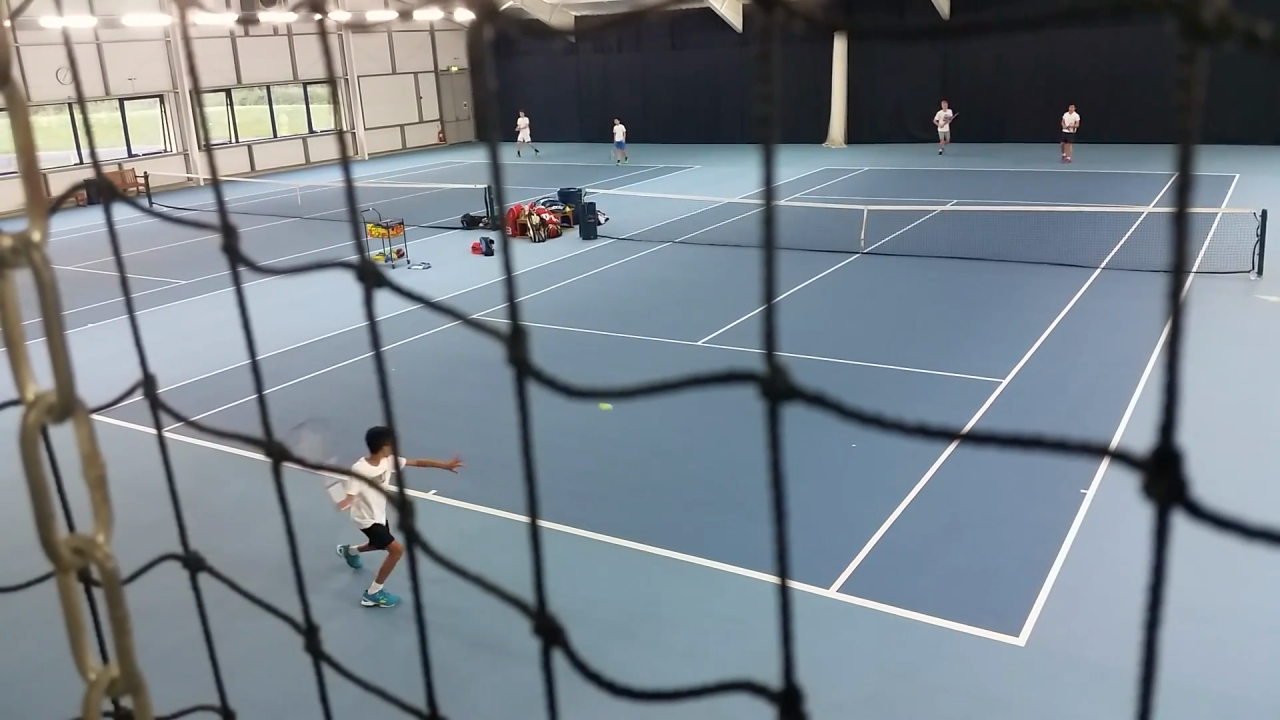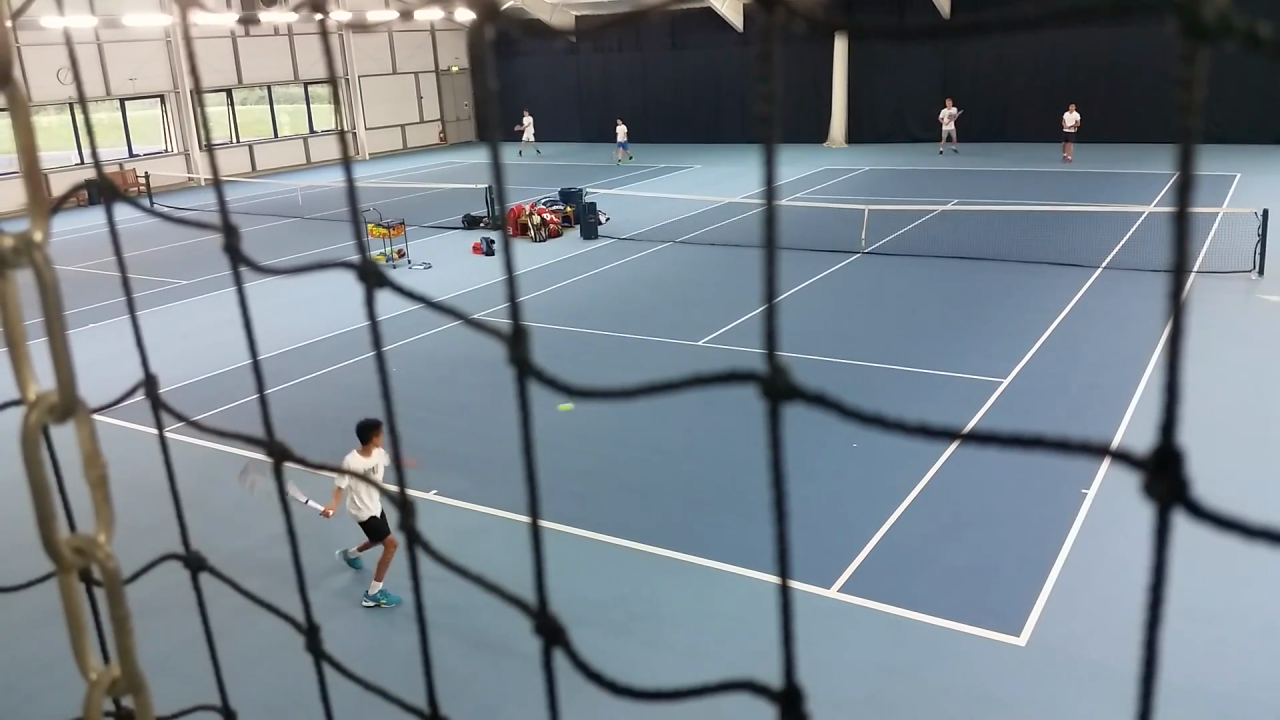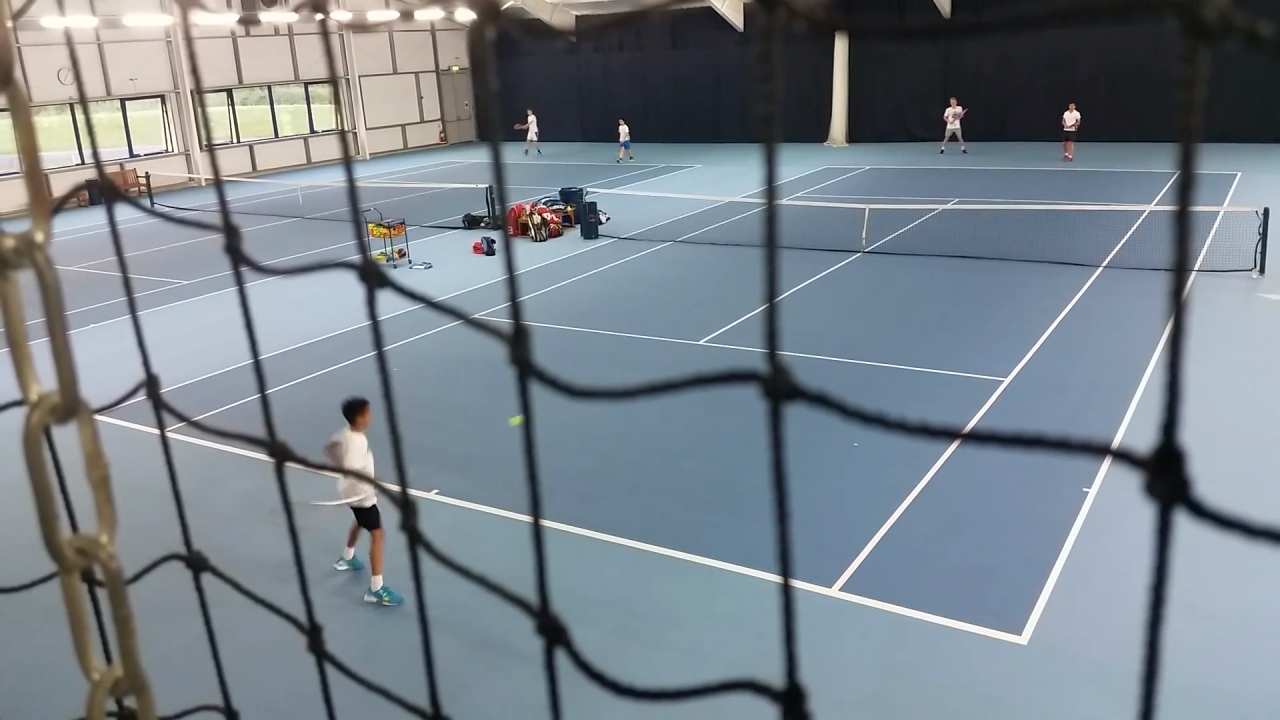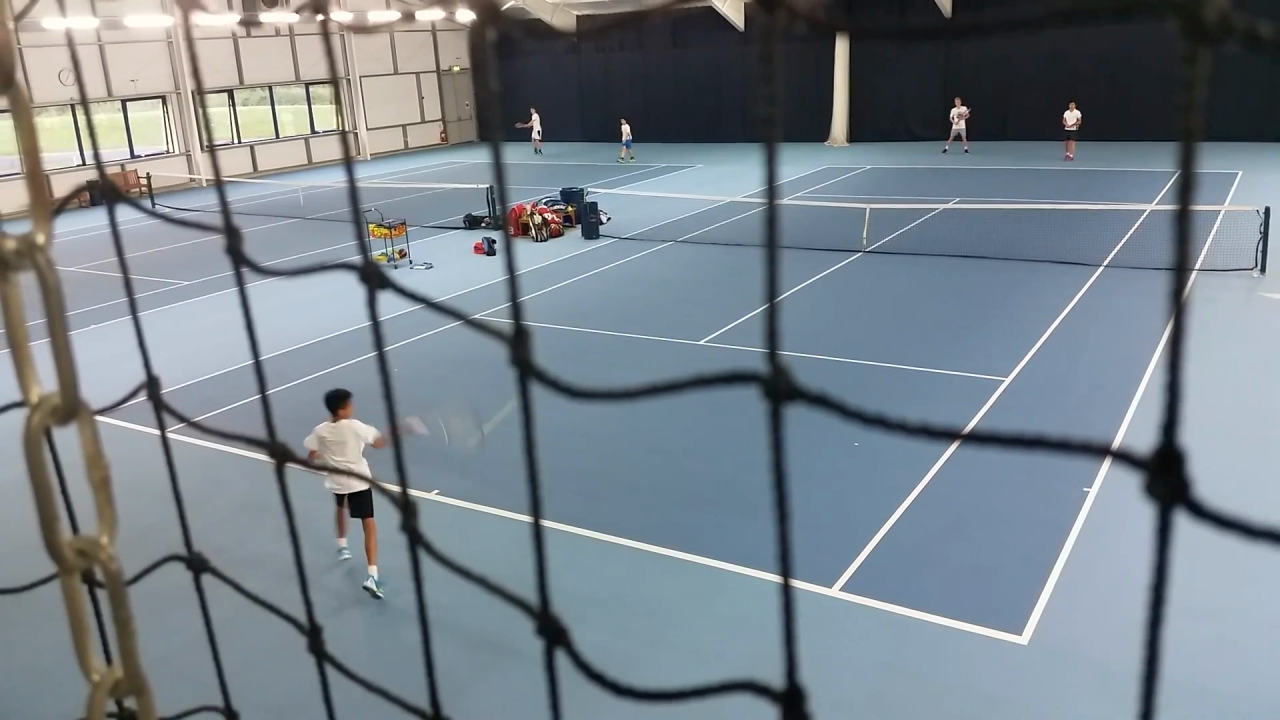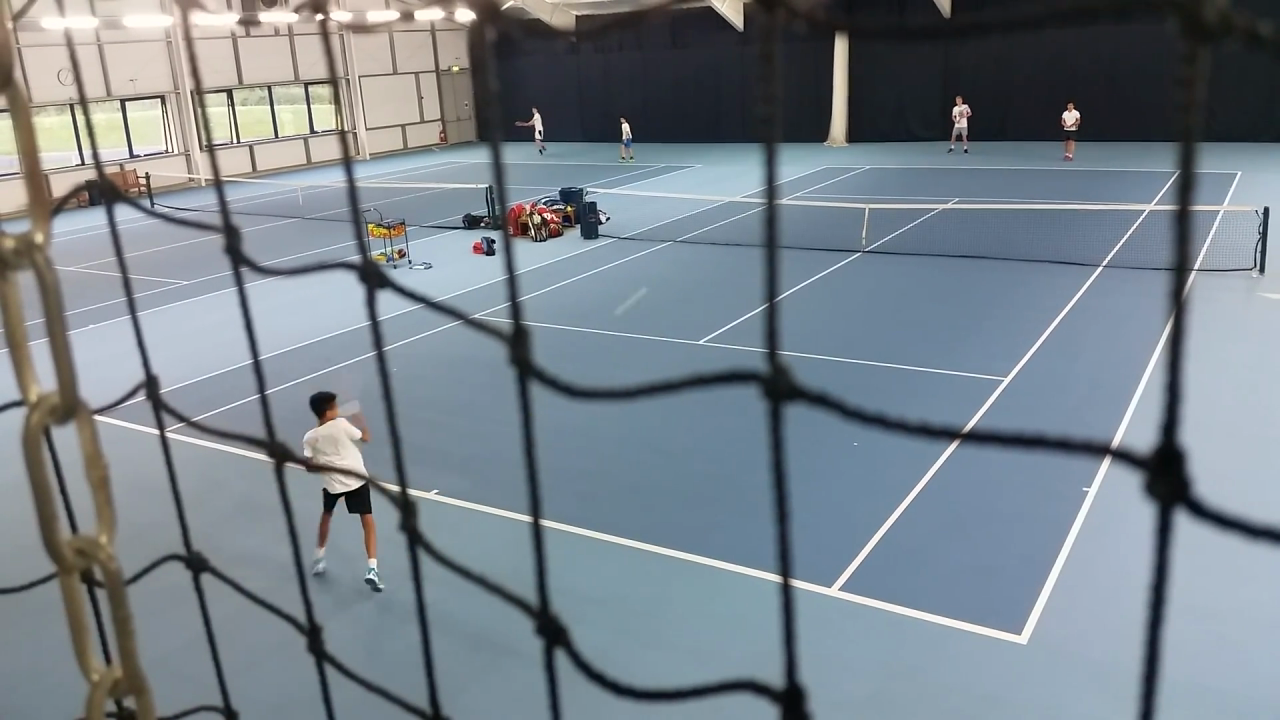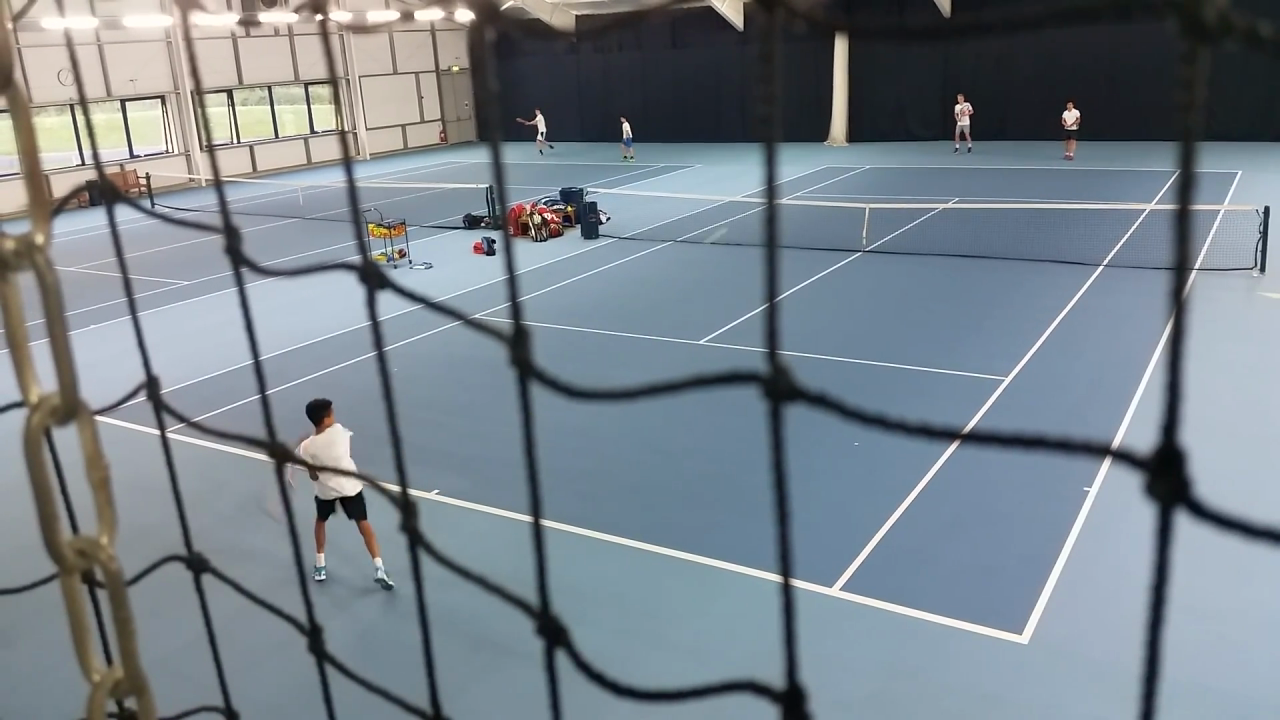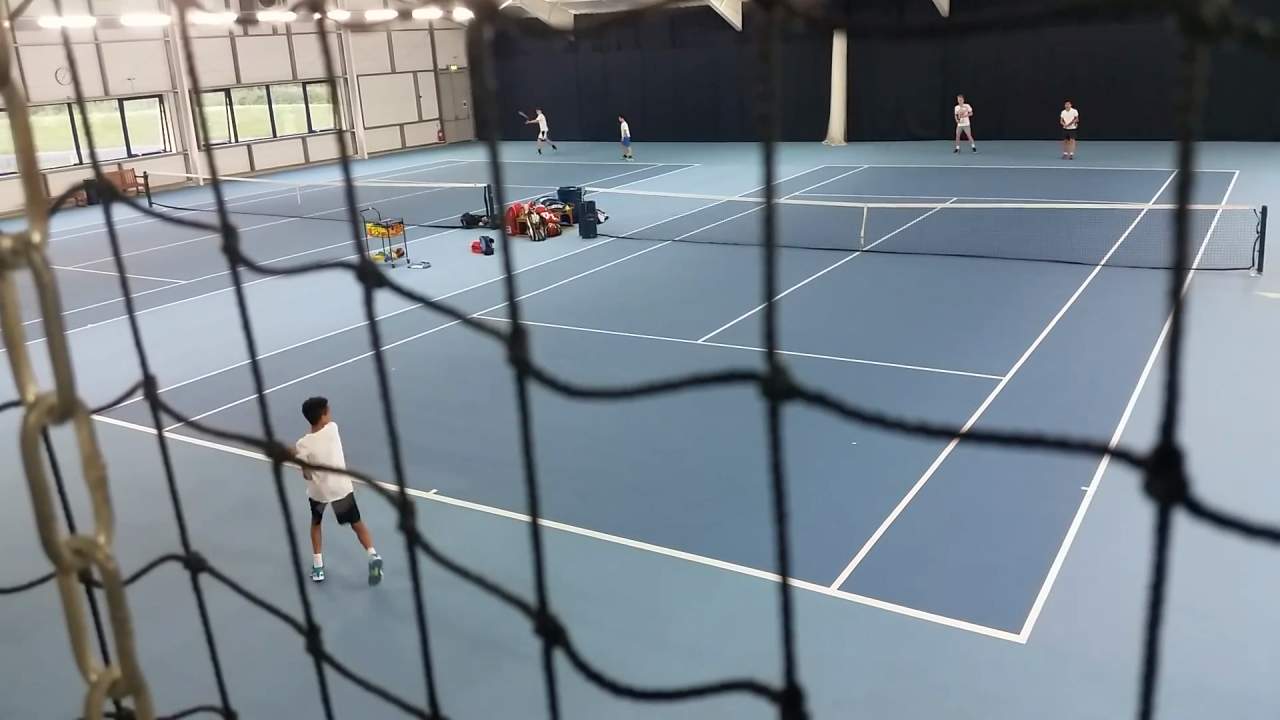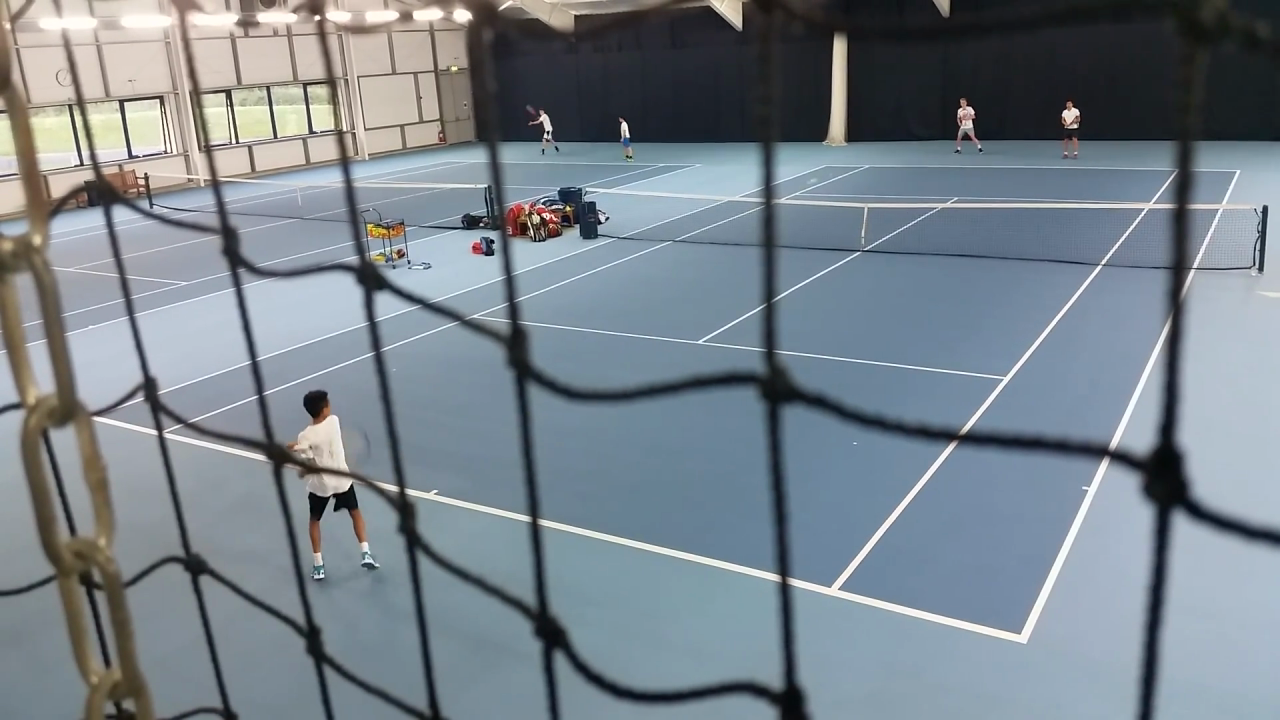
dt=0.1s
person 1, frame 1
left shoulder: (388, 460)
right shoulder: (359, 470)
left elbow: (417, 462)
right elbow: (350, 496)
left wrist: (445, 465)
right wrist: (345, 503)
left hip: (379, 513)
right hip: (367, 518)
left knee: (380, 543)
right knee: (396, 549)
left ankle: (350, 551)
right ankle: (372, 594)
person 1, frame 2
left shoulder: (378, 453)
right shoulder: (351, 462)
left elbow: (387, 461)
right elbow: (340, 487)
left wrist: (404, 462)
right wrist: (332, 506)
left hip: (374, 506)
right hip: (365, 511)
left knee: (378, 539)
right knee: (391, 544)
left ankle: (349, 554)
right ankle: (373, 593)
person 1, frame 3
left shoulder: (344, 435)
right shoulder: (354, 442)
left elbow: (330, 450)
right elbow: (352, 472)
left hip: (356, 492)
right hip: (359, 494)
left knee: (361, 522)
right knee: (377, 534)
left ankle: (347, 558)
right ankle: (376, 589)
person 1, frame 4
left shoulder: (319, 431)
right shoulder: (355, 425)
left elbow: (311, 459)
right elbow: (378, 443)
left hip: (336, 482)
right hip: (359, 482)
left knee: (340, 507)
right knee: (369, 525)
left ankle: (342, 546)
right ankle: (371, 577)
person 1, frame 5
left shoulder: (310, 438)
right shoulder: (341, 424)
left elbow: (311, 468)
right elbow: (365, 437)
right wrist: (358, 422)
left hip: (332, 483)
right hip: (356, 479)
left knee: (326, 515)
right knee: (367, 521)
left ankle: (319, 559)
right ankle: (372, 569)
person 1, frame 6
left shoulder: (306, 447)
right shoulder: (339, 430)
left elbow: (314, 476)
left hip: (326, 490)
right hip: (351, 486)
left knee: (320, 521)
right knee: (364, 526)
left ankle: (320, 566)
right ankle: (379, 568)
person 1, frame 7
left shoulder: (302, 445)
right shoulder: (332, 428)
left elbow: (307, 475)
left hip: (318, 492)
right hip: (342, 487)
left knee: (315, 524)
right knee: (357, 525)
left ankle: (318, 567)
right ankle: (372, 555)
person 1, frame 8
left shoulder: (305, 436)
right shoulder: (334, 421)
left wrist: (304, 472)
right wrist: (298, 447)
left hip: (320, 485)
right hip: (343, 480)
left knee: (314, 520)
right knee: (355, 512)
left ankle: (318, 566)
right ankle: (366, 554)
